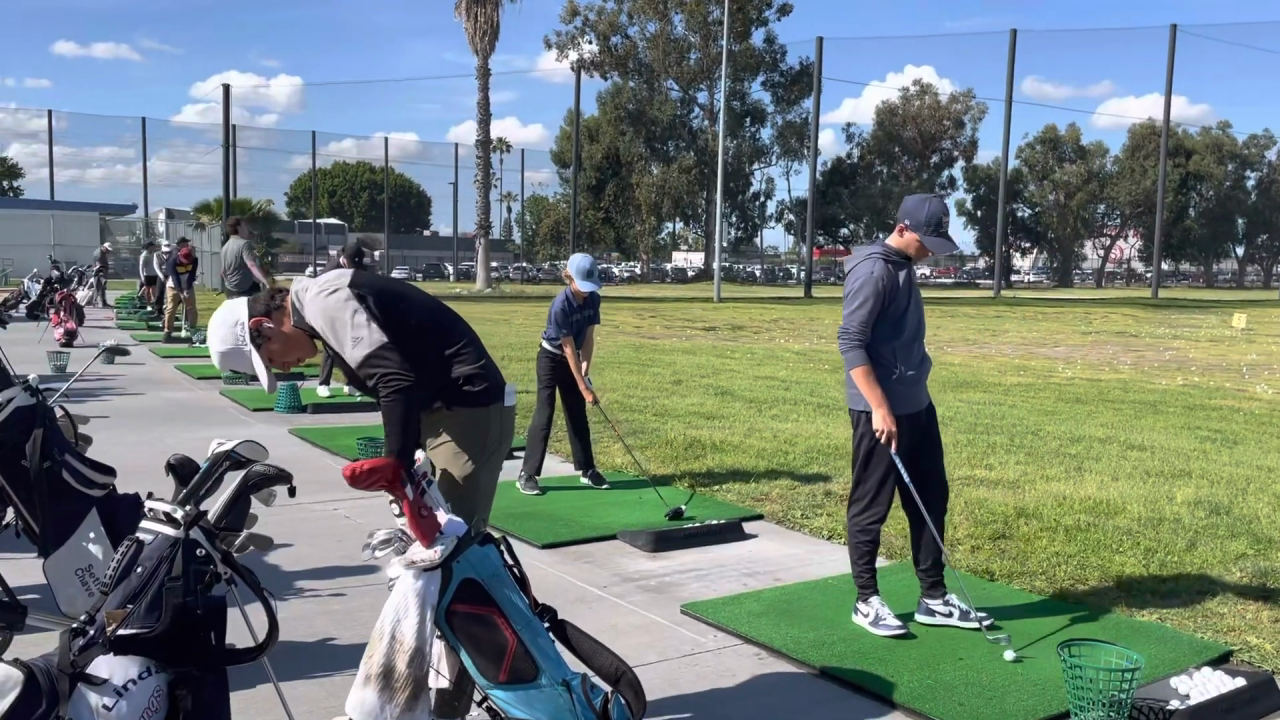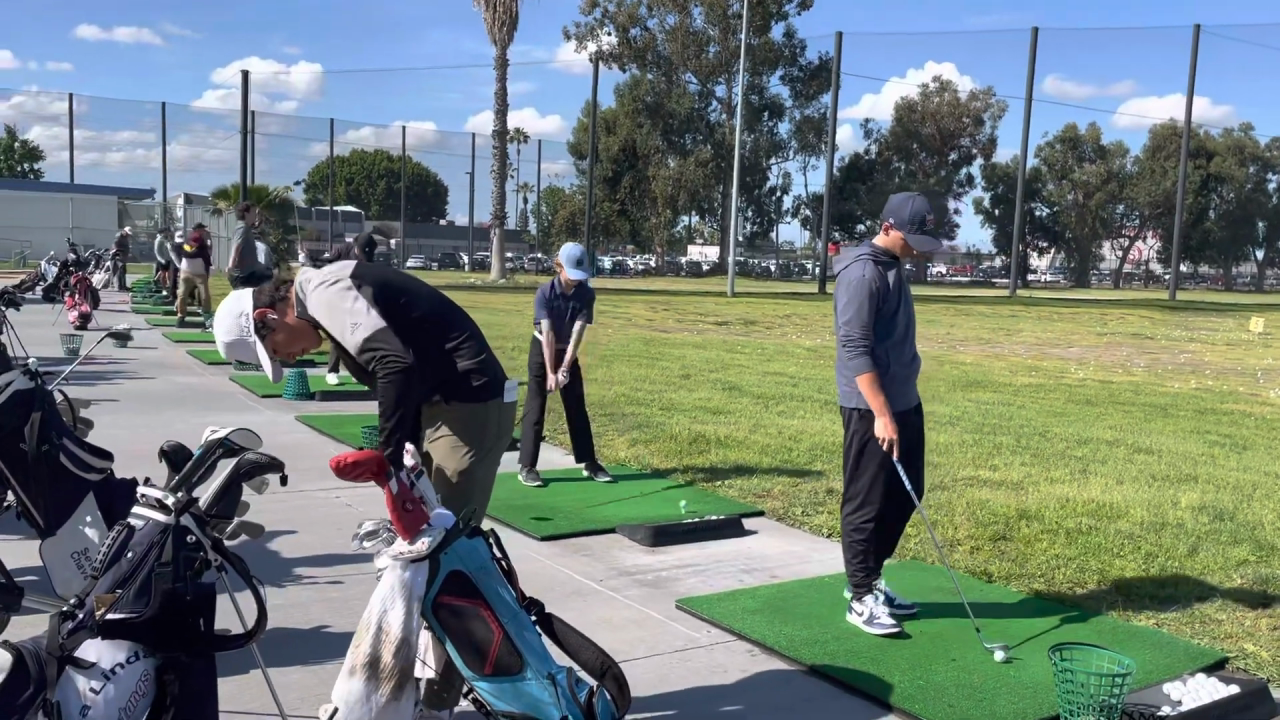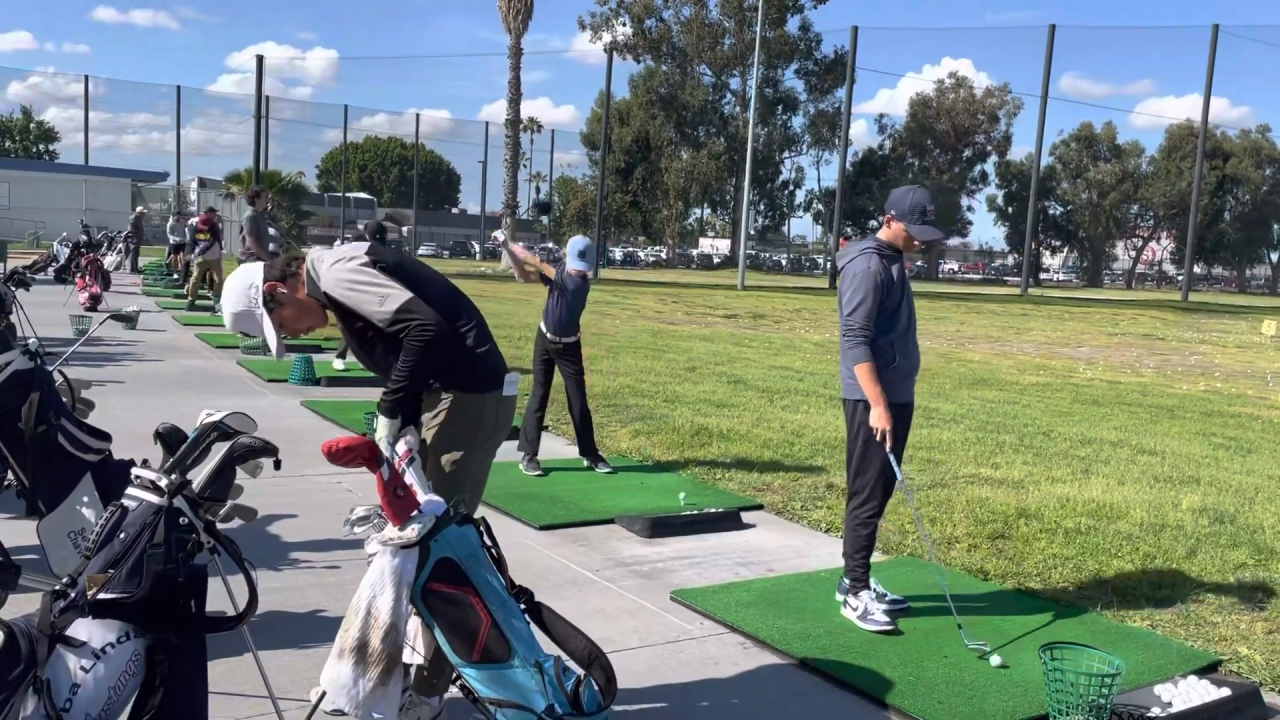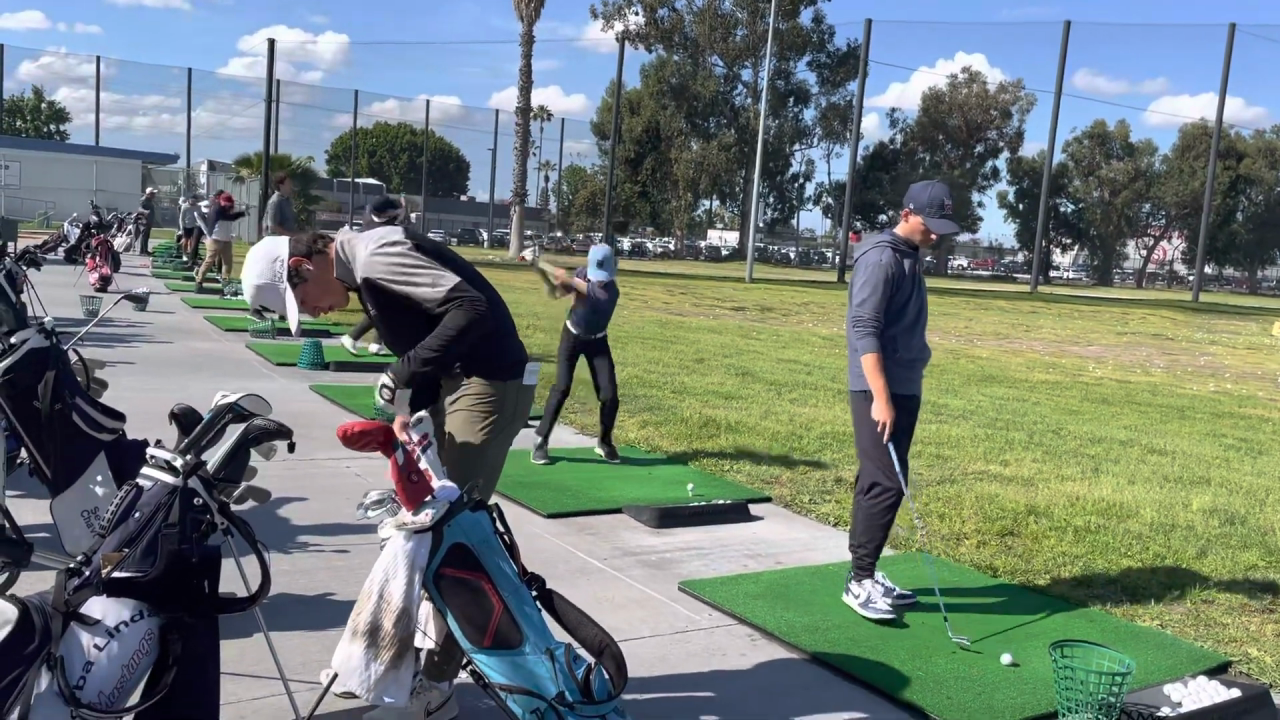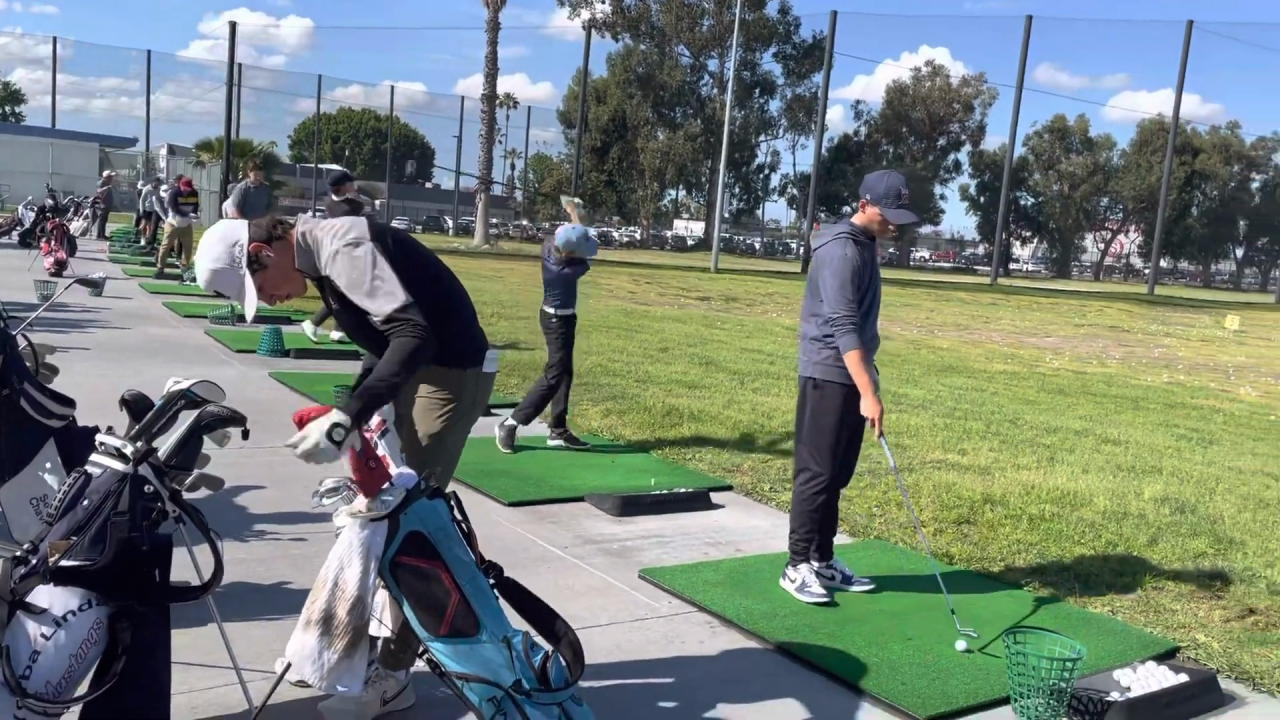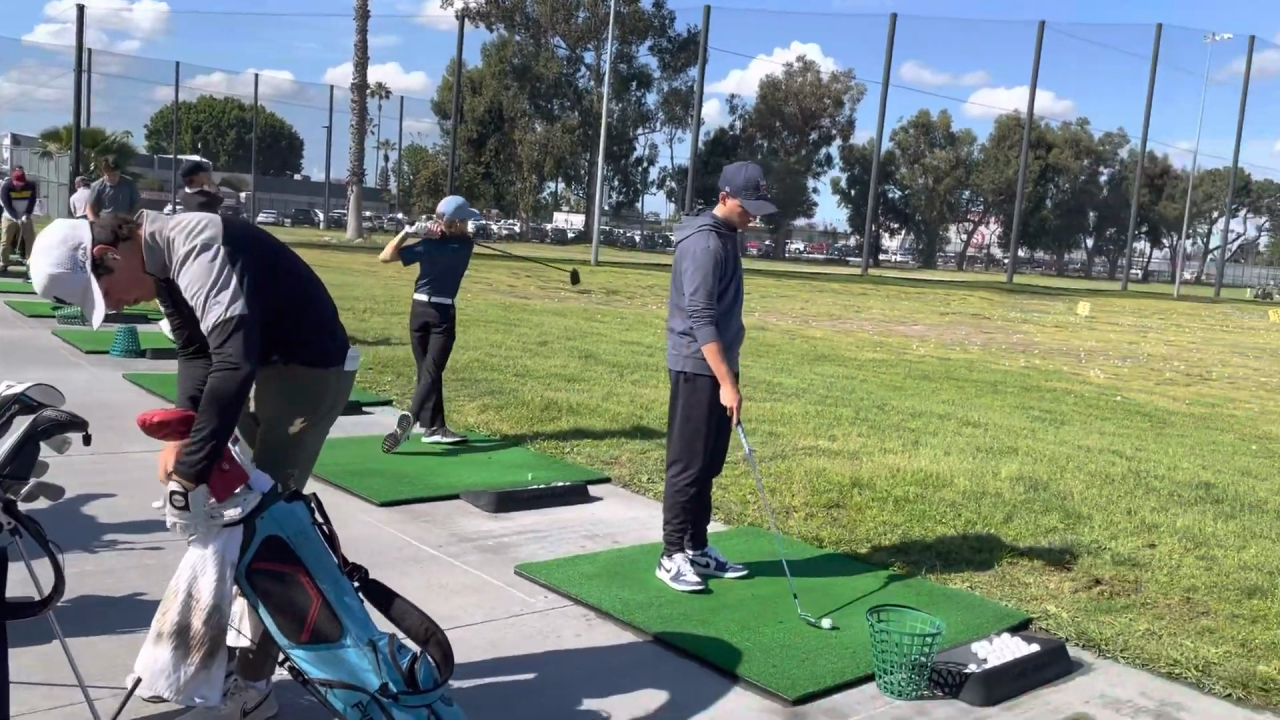
dt=0.4s
person 1, frame 1
left shoulder: (324, 300)
right shoulder: (324, 305)
left elbow: (396, 383)
right elbow: (404, 379)
right wrist: (406, 475)
left hip: (469, 411)
right hip: (444, 411)
person 1, frame 2
left shoulder: (326, 296)
right shoulder: (325, 294)
left elbow: (394, 367)
left wrist: (394, 474)
right wrist: (400, 475)
left hip: (471, 417)
right hip: (456, 398)
person 1, frame 3
left shoulder: (337, 271)
right shoulder: (337, 283)
left elbow: (426, 329)
left wrist: (388, 413)
right wrist: (397, 436)
left hip: (470, 395)
right hip: (440, 393)
person 1, frame 4
left shoulder: (375, 254)
right shoulder: (364, 268)
left elbow: (473, 309)
left wrist: (401, 377)
right wrist: (408, 408)
left hip: (489, 384)
right hip: (455, 381)
right ankle: (419, 648)
person 1, frame 5
left shoulder: (342, 247)
right shoulder: (321, 256)
left elbow: (413, 333)
left wrist: (346, 418)
right wrist: (356, 408)
left hip: (450, 371)
right hip: (418, 369)
left ankle: (391, 676)
person 1, frame 6
left shoulder: (197, 247)
right shoulder: (164, 259)
left elbow: (232, 365)
right elbow: (196, 350)
left wrist: (189, 473)
right wrist: (182, 434)
left hip: (309, 367)
right hip: (268, 363)
right ankle: (239, 644)
person 2, frame 1
left shoulder: (903, 267)
right shoulder: (871, 272)
right elbow: (850, 344)
right wrist: (880, 408)
left hip: (916, 403)
right hip: (879, 410)
left knee: (931, 497)
right knee: (871, 505)
left ankle: (935, 598)
right ankle: (867, 601)
person 2, frame 2
left shoulder: (893, 265)
right shoulder: (861, 274)
right elbow: (855, 350)
right wrist: (881, 414)
left hip: (905, 400)
right hip: (869, 408)
left knee: (904, 495)
right knee: (865, 503)
left ankle: (869, 580)
right ankle: (861, 597)
person 2, frame 3
left shoulder: (892, 261)
right shoulder: (866, 266)
right elbow: (855, 341)
right wrist: (878, 405)
left hip: (897, 395)
right hip: (873, 399)
left knee: (876, 489)
right knee: (869, 492)
left ankle: (855, 578)
right ankle: (856, 592)
person 2, frame 4
left shoulder: (911, 257)
right shoulder: (880, 259)
right elbow: (865, 332)
right wrist: (881, 398)
left hip: (905, 387)
right hip: (878, 389)
left knee: (878, 482)
right knee: (885, 482)
left ankle: (866, 573)
right ankle: (859, 581)
person 2, frame 5
left shoulder: (864, 244)
right shoulder: (840, 251)
right elbow: (843, 327)
left wrist: (866, 384)
right wrist: (869, 393)
left hip: (849, 376)
right hip: (827, 375)
left knee: (837, 475)
right knee: (816, 472)
left ankle: (822, 561)
right ankle: (797, 567)
person 2, frame 6
left shoulder: (725, 236)
right shoulder: (703, 243)
right elbow: (701, 320)
right wrist: (727, 382)
left hip: (717, 365)
right hip: (698, 368)
left knee: (709, 465)
right knee: (688, 464)
left ankle: (697, 549)
right ankle: (672, 556)
person 3, frame 1
left shoulder: (593, 300)
right shoulder: (560, 306)
left elbow: (588, 338)
right elbow: (568, 348)
left wrist: (585, 374)
right wrist: (583, 387)
left hip: (571, 359)
right hip: (550, 359)
left knee: (578, 416)
right knee: (544, 415)
left ankle: (587, 470)
right ankle: (527, 475)
person 3, frame 2
left shoulder: (586, 294)
right shoulder: (545, 292)
left elbow: (577, 332)
right elbow: (546, 333)
left wrist: (566, 368)
right wrist: (549, 372)
left hip: (567, 352)
right hip: (543, 352)
left knee: (577, 408)
right knee: (535, 407)
left ankle: (589, 463)
right ankle: (527, 466)
person 3, frame 3
left shoulder: (578, 284)
right shoulder: (559, 273)
left elbow: (538, 264)
right elbow: (526, 272)
left wrist: (507, 243)
right wrist: (512, 251)
left hip: (568, 347)
right hip: (545, 340)
left knee: (578, 402)
right knee: (539, 397)
left ankle: (590, 454)
right ankle: (528, 455)
person 3, frame 4
left shoulder: (610, 290)
right shoulder: (584, 277)
left elbow: (568, 278)
left hip: (596, 340)
right hip: (573, 336)
left knee: (609, 395)
right knee: (561, 389)
left ankle: (605, 443)
right ankle: (541, 441)
person 3, frame 5
left shoulder: (550, 250)
right shoulder: (573, 269)
left wrist: (574, 217)
right wrist: (576, 215)
left hip: (553, 318)
right hip: (560, 322)
left knee: (563, 374)
right knee: (552, 377)
left ankle: (558, 430)
right ankle: (511, 423)
person 3, frame 6
left shoulder: (428, 246)
right shoulder: (466, 245)
left elbow: (385, 257)
right elbow: (460, 235)
left wrist: (407, 231)
right wrist: (436, 231)
left hip: (420, 308)
right hip: (444, 312)
left knee: (426, 369)
right knee: (432, 370)
left ankle: (434, 426)
right ankle: (410, 417)
